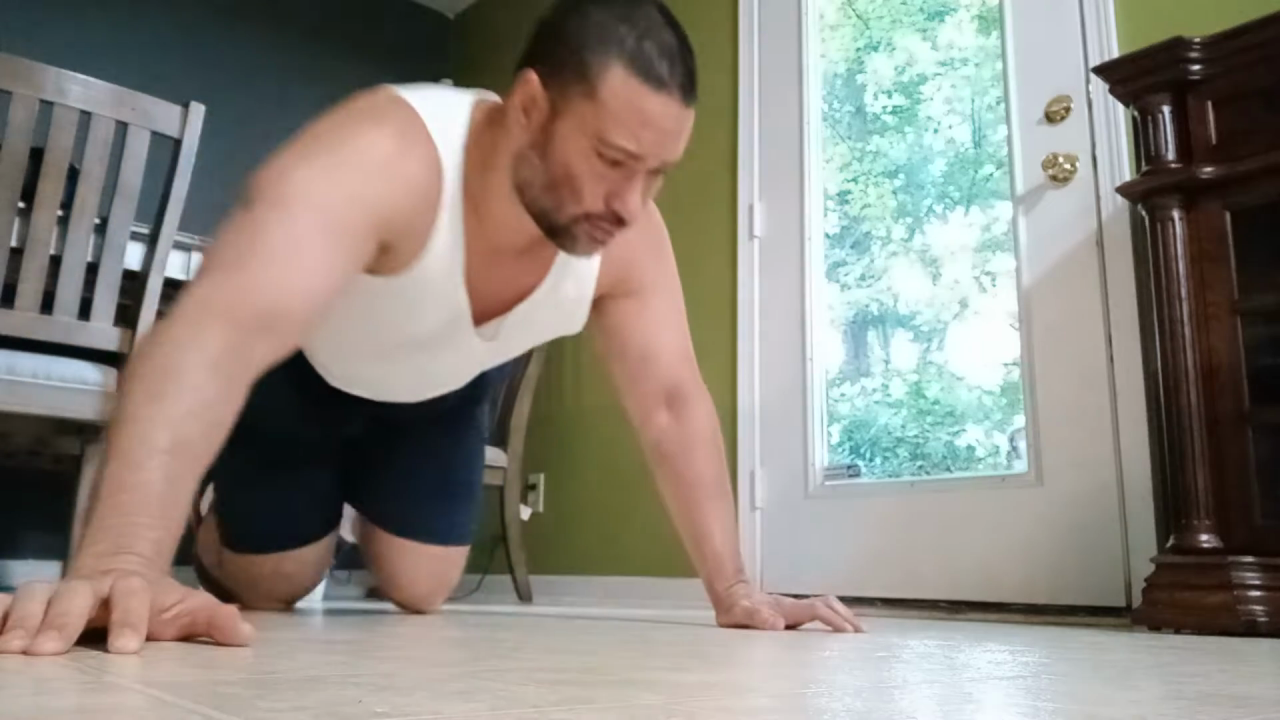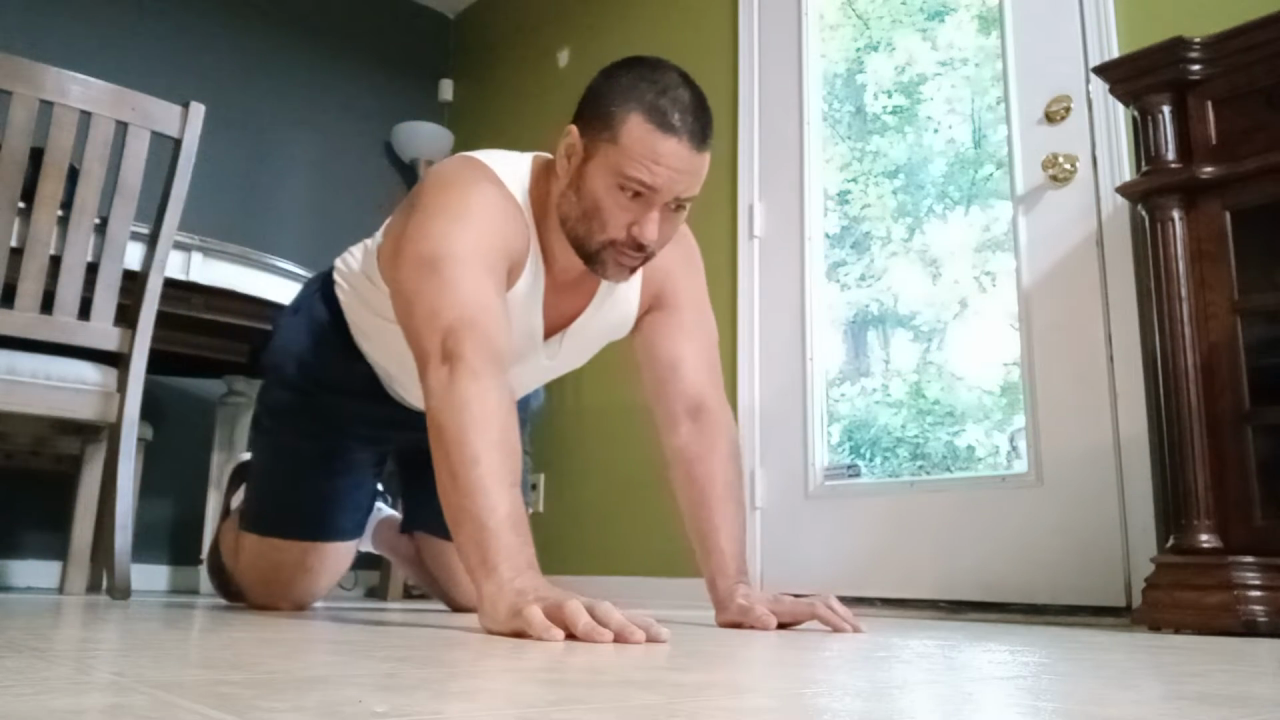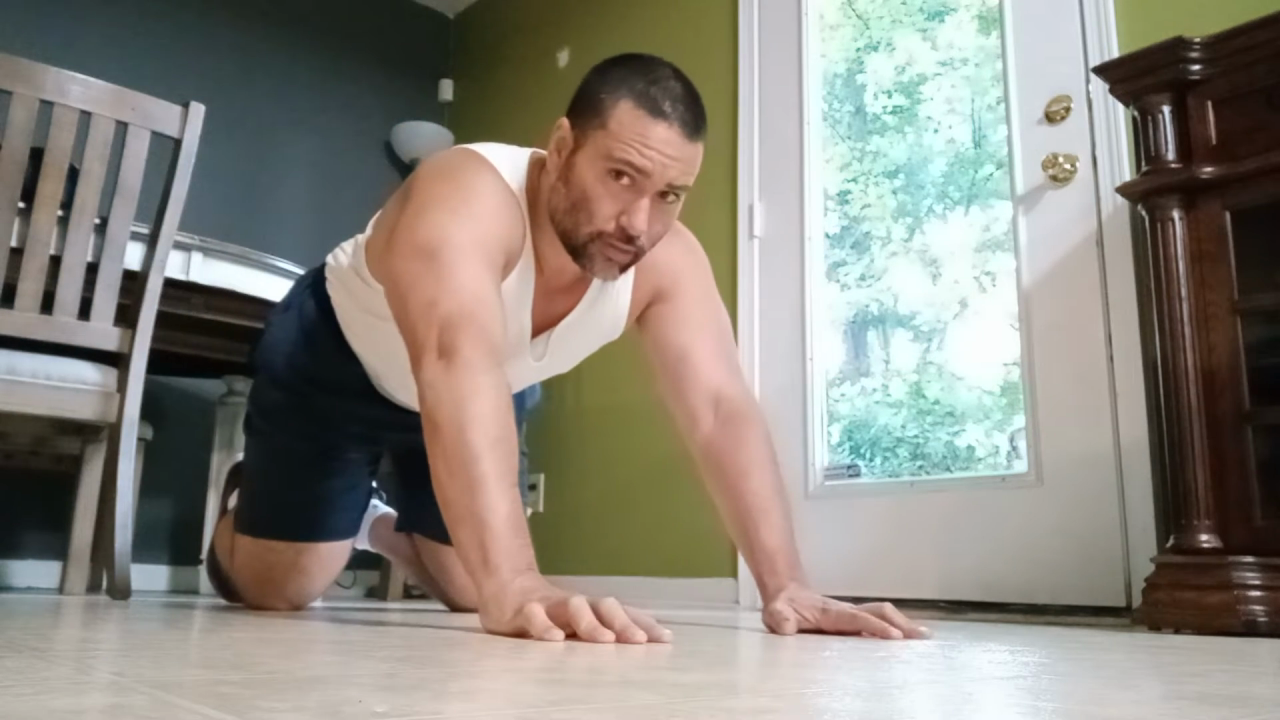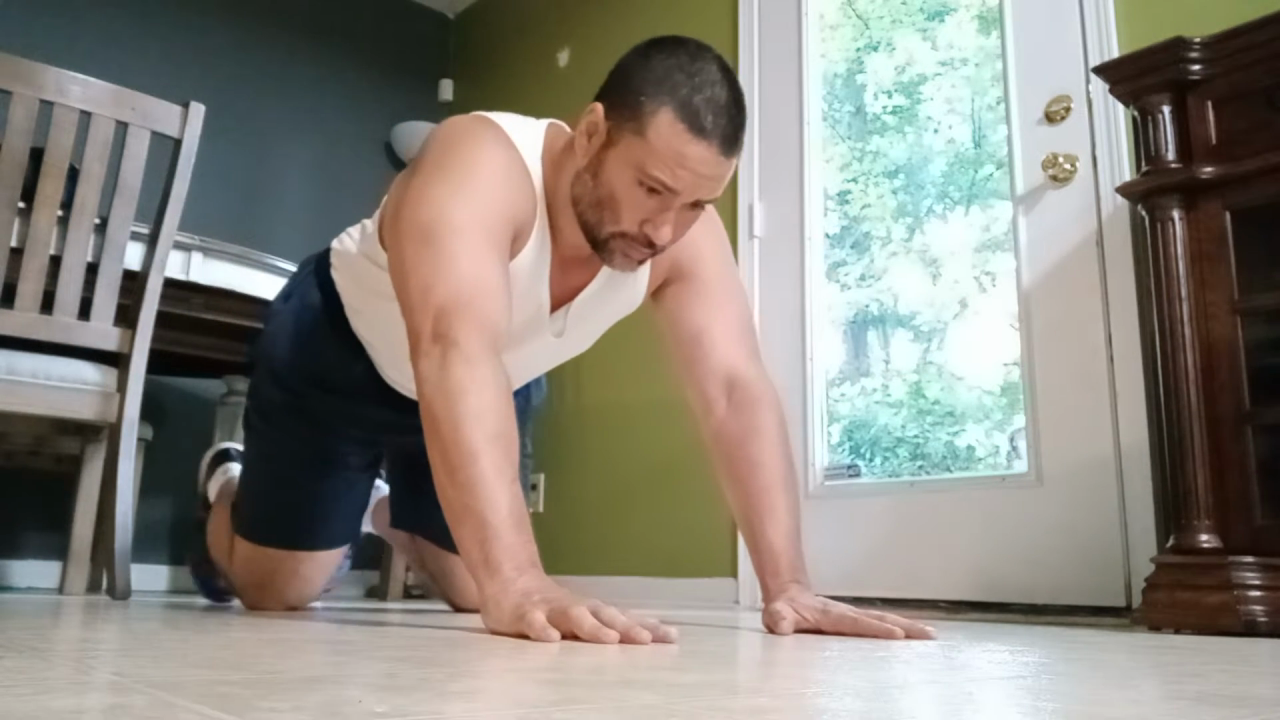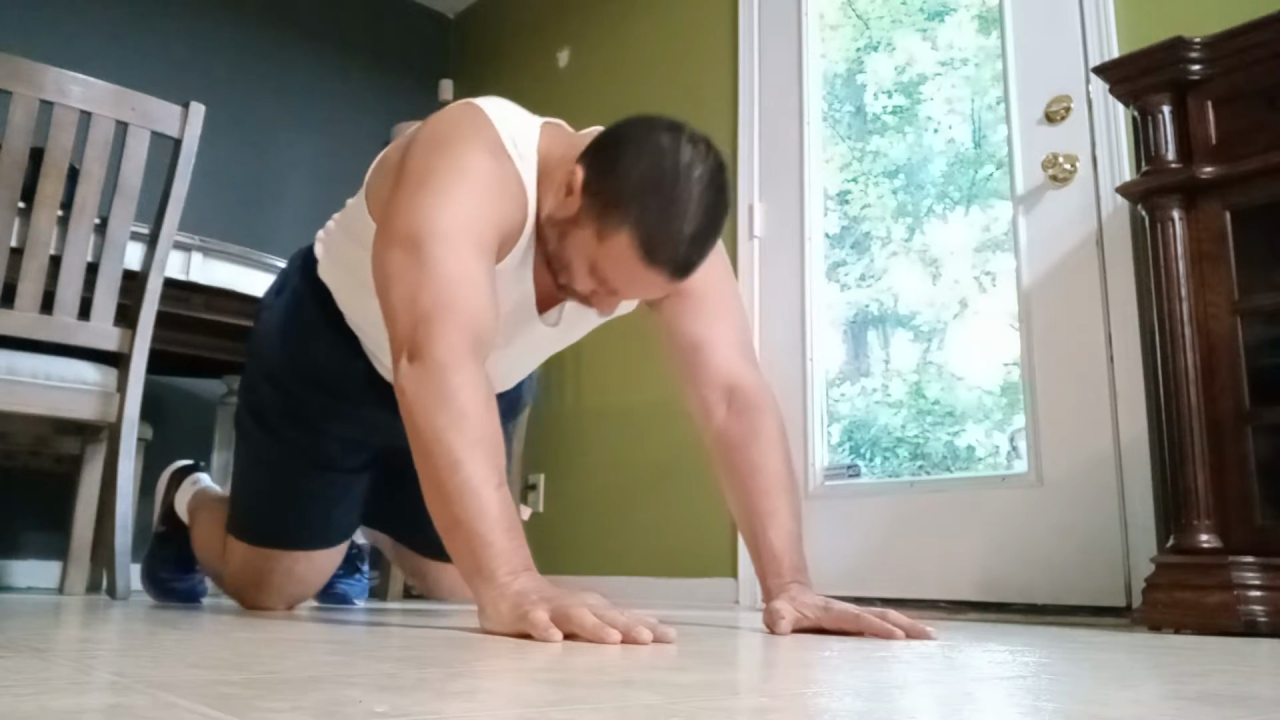
dt=1s
person 1, frame 1
left shoulder: (628, 239)
right shoulder: (385, 156)
left elbow: (671, 405)
right elbow: (218, 334)
left wrist: (732, 590)
right wrist: (121, 564)
left hip: (439, 390)
right hip: (293, 365)
left knee: (420, 594)
right knee: (265, 586)
left ankle: (366, 512)
person 1, frame 2
left shoulder: (669, 263)
right shoulder: (474, 205)
left elbow: (696, 418)
right elbow: (462, 373)
left wrist: (732, 589)
right wrist: (512, 586)
left hip: (485, 395)
right hip: (342, 361)
left knee: (472, 588)
right knee: (282, 588)
left ankle: (397, 530)
right ankle: (251, 498)
person 1, frame 3
left shoulder: (669, 261)
right shoulder: (467, 198)
left elbow: (722, 412)
right elbow: (457, 367)
left wrist: (785, 586)
right wrist: (515, 584)
left hip: (475, 392)
right hip: (335, 358)
left knee: (472, 585)
right knee: (281, 588)
left ankle: (396, 531)
right ankle: (247, 499)
person 1, frame 4
left shoulder: (686, 238)
right shoulder: (480, 166)
left elbow: (736, 392)
right elbow: (454, 355)
left wrist: (788, 586)
right wrist: (517, 583)
left hip: (481, 387)
right hip: (335, 348)
left knee: (475, 594)
right knee: (278, 590)
left ankle: (382, 515)
right ankle: (228, 488)
person 1, frame 5
left shoulder: (658, 233)
right shoulder: (470, 165)
left elbow: (734, 396)
right elbow: (435, 363)
left wrist: (787, 585)
right wrist: (513, 585)
left hip: (475, 385)
right hip: (332, 344)
left knee: (457, 583)
right knee: (272, 586)
left ankle: (365, 512)
right ankle: (188, 502)
